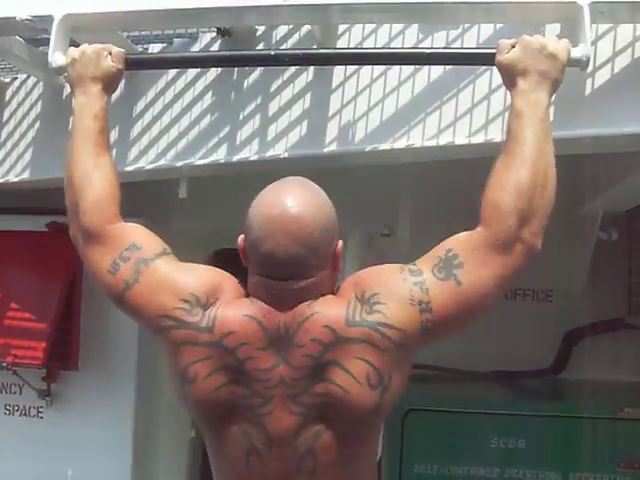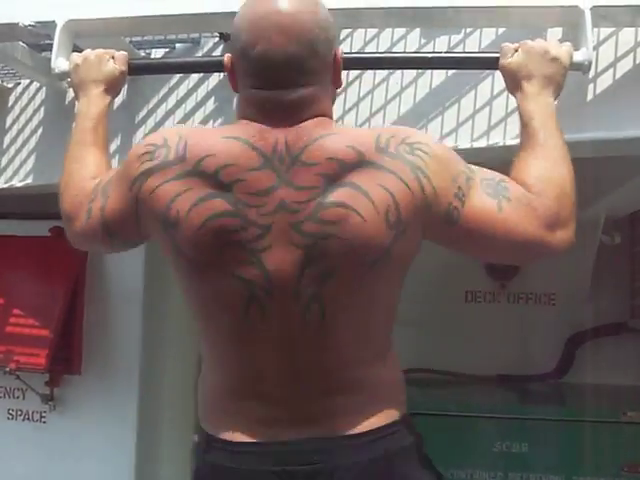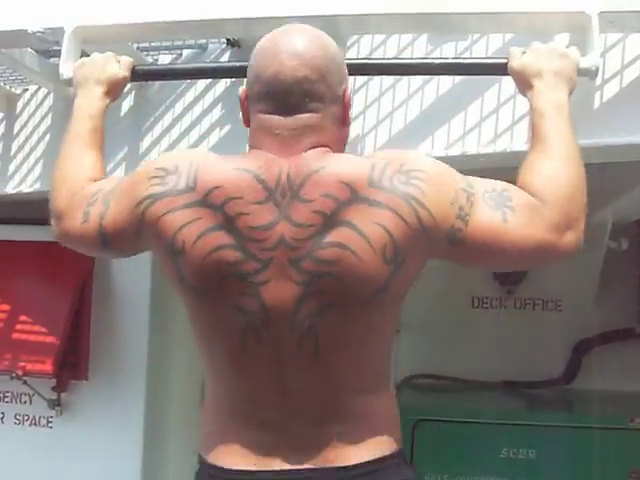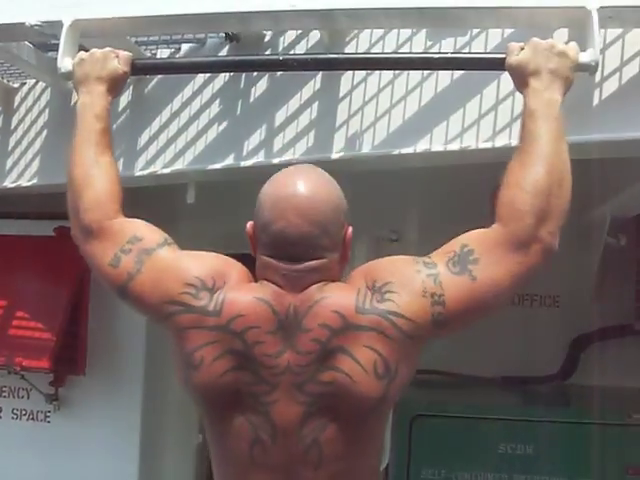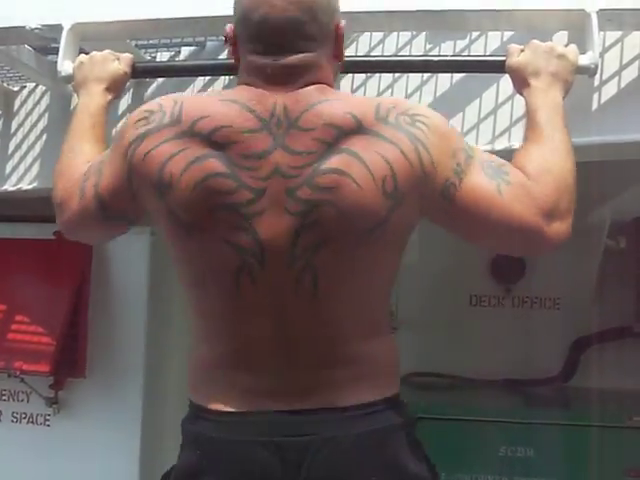
dt=0.5s
person 1, frame 1
left shoulder: (197, 319)
right shoulder: (382, 319)
left elbow: (93, 227)
right elbow: (514, 234)
left wrist: (90, 93)
right wrist: (531, 90)
person 1, frame 2
left shoulder: (170, 161)
right shoulder: (400, 163)
left elbow: (83, 222)
right elbow: (551, 227)
left wrist: (93, 97)
right wrist: (537, 93)
person 1, frame 3
left shoulder: (180, 190)
right shoulder: (398, 190)
left elbow: (70, 216)
right elbow: (557, 227)
left wrist: (92, 94)
right wrist: (549, 91)
person 1, frame 4
left shoulder: (203, 303)
right shoulder: (387, 309)
left elbow: (95, 226)
right elbow: (530, 232)
left wrist: (94, 95)
right wrist: (543, 91)
person 1, frame 5
left shoulder: (162, 131)
right shoulder: (398, 133)
left elbow: (73, 210)
right elbow: (547, 217)
left wrist: (93, 92)
right wrist: (544, 89)
